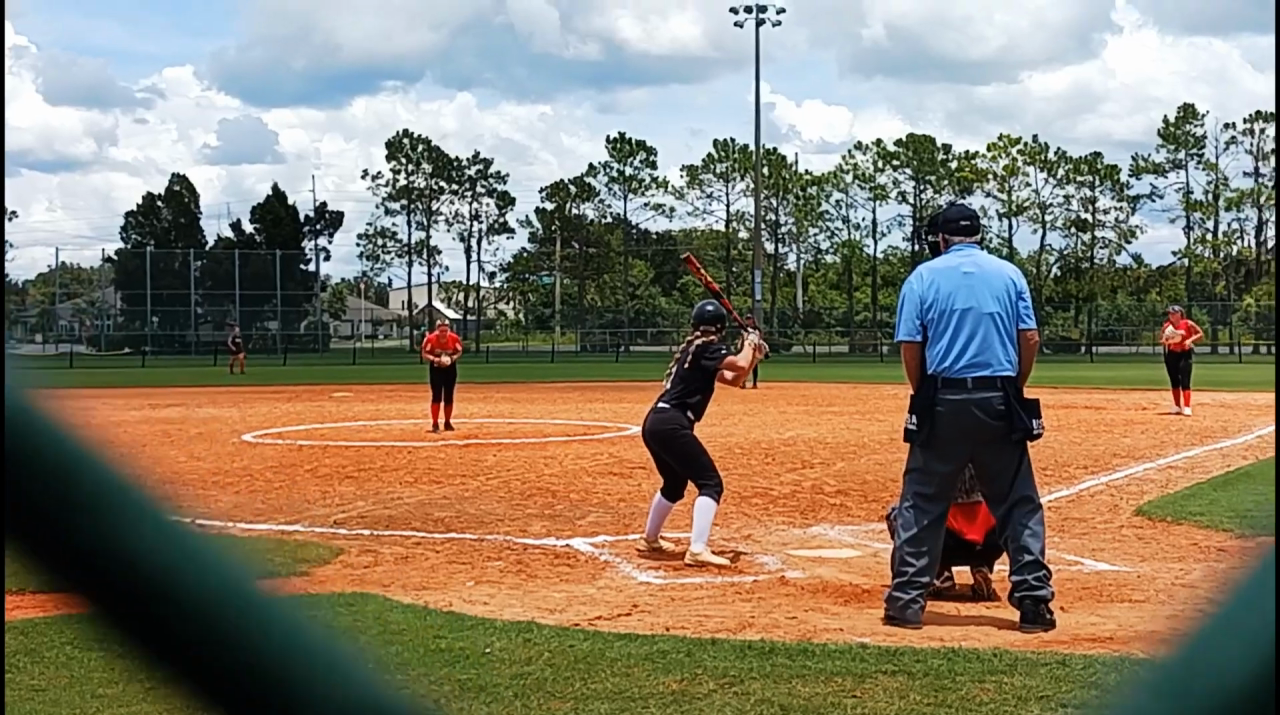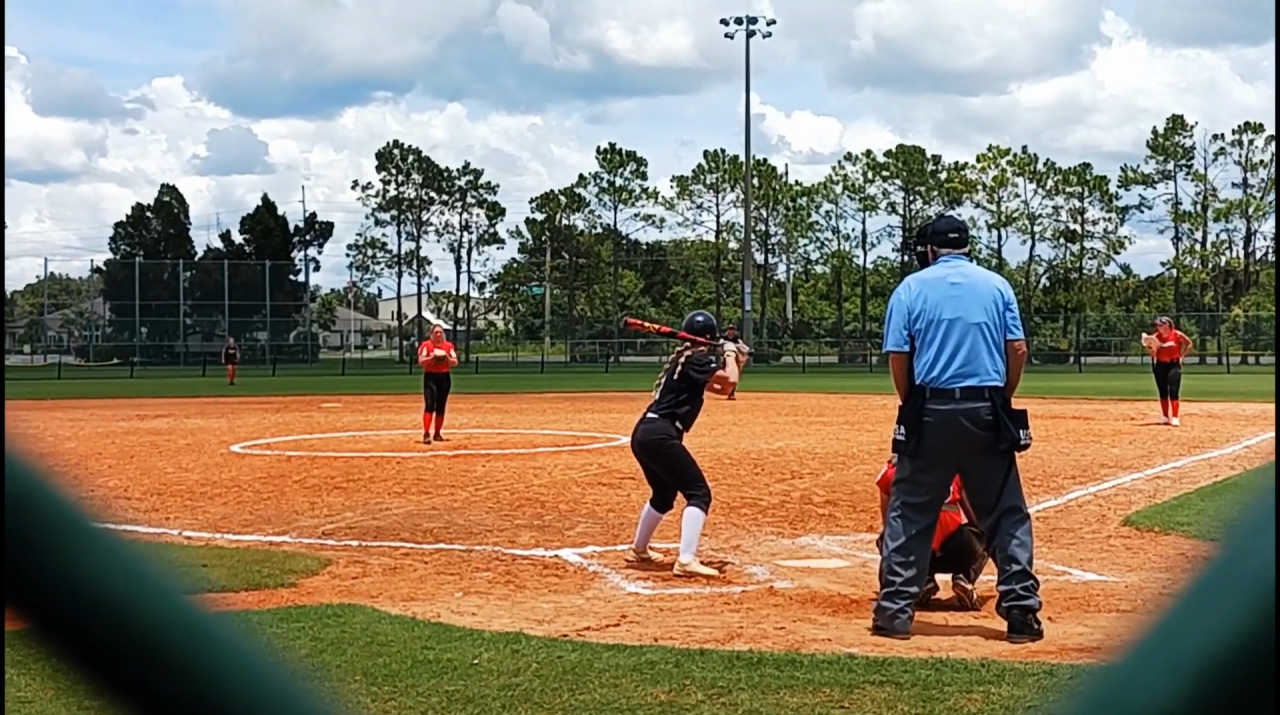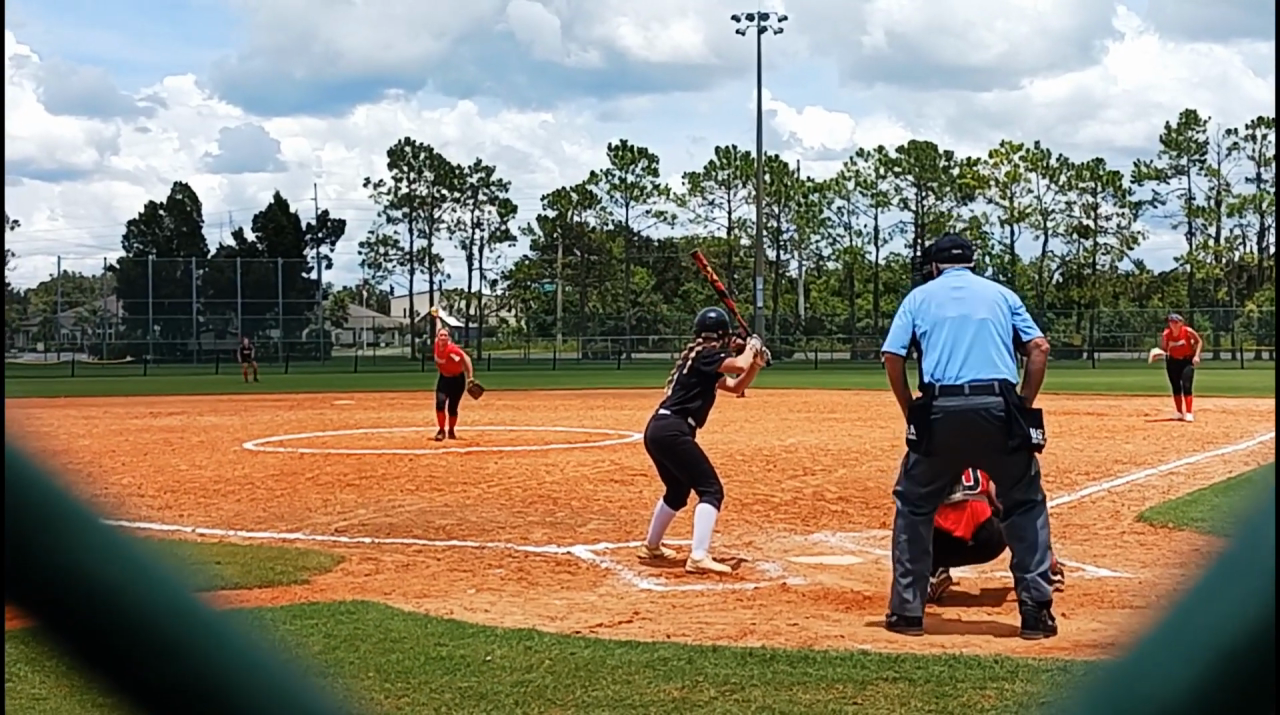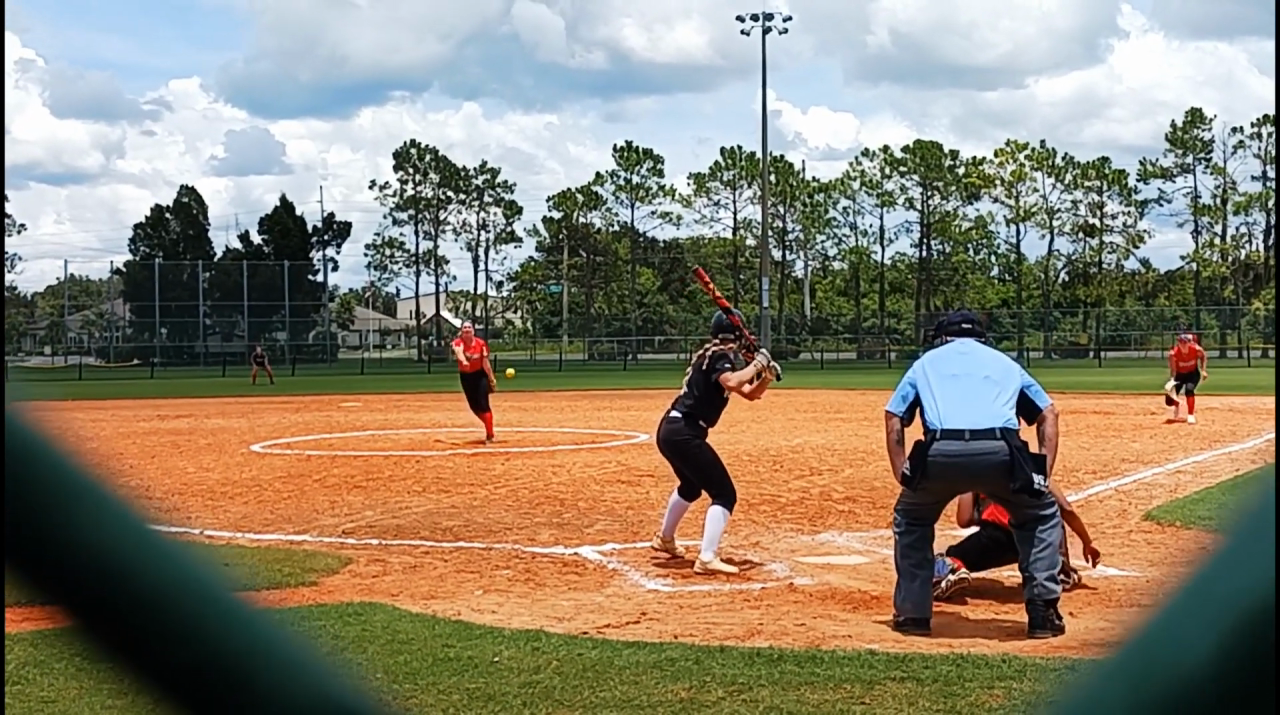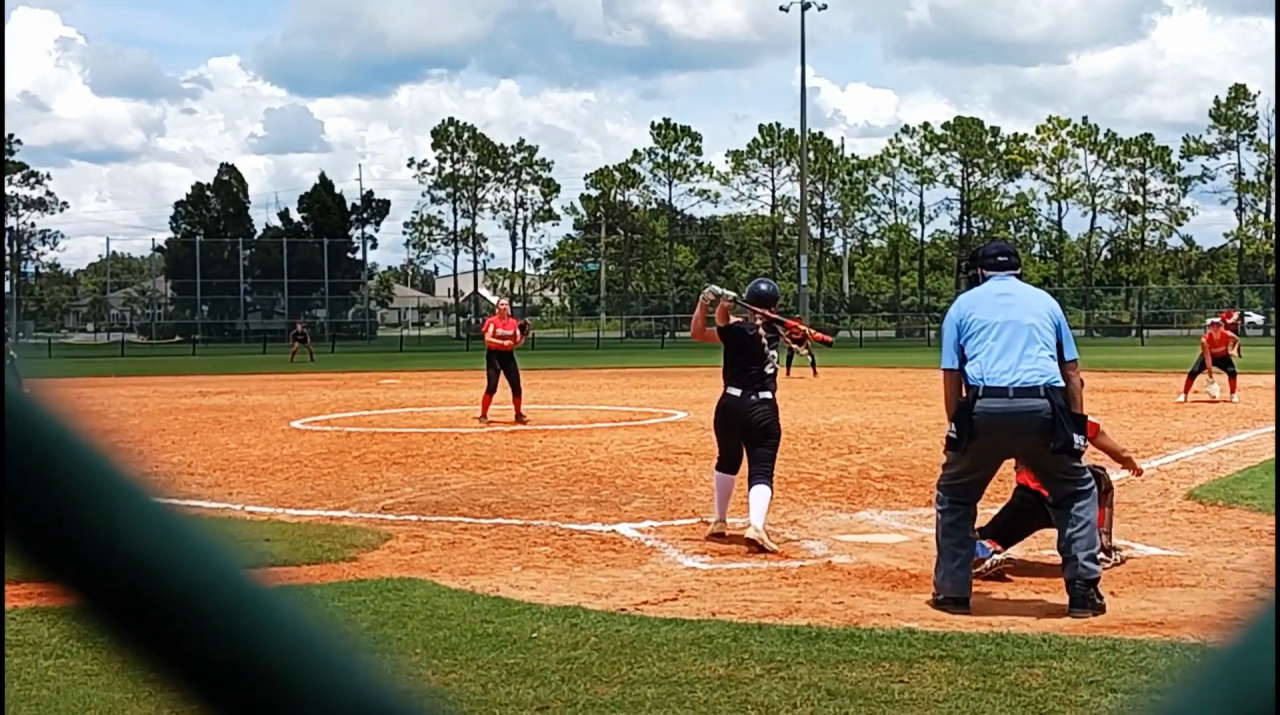
dt=0.7s
person 1, frame 1
left shoulder: (924, 276)
right shoulder: (1009, 273)
left elbow: (910, 348)
right elbow: (1030, 339)
left wrist: (923, 399)
right wrist: (1013, 391)
left hip: (942, 402)
right hip: (999, 401)
left knee: (921, 504)
right knee: (1019, 504)
left ankle: (906, 602)
right ankle: (1034, 602)
person 1, frame 2
left shoulder: (911, 287)
right shoulder: (997, 284)
left elbow: (898, 358)
right elbow: (1018, 350)
left wrist: (912, 409)
right wrist: (1001, 403)
left hip: (931, 411)
right hip: (986, 411)
left knee: (909, 514)
right knee: (1007, 514)
left ankle: (895, 612)
right ankle: (1021, 612)
person 1, frame 3
left shoulder: (919, 296)
right shoulder: (1001, 293)
left elbow: (892, 357)
right elbow: (1039, 347)
left wrist: (911, 414)
right wrist: (1023, 406)
left hip: (941, 410)
right hip: (997, 407)
left knee: (914, 508)
right knee: (1026, 506)
left ankle: (908, 610)
right ankle: (1035, 610)
person 1, frame 4
left shoulder: (926, 361)
right shoulder: (1004, 361)
left elbow: (893, 419)
right elbow: (1048, 413)
left wrist: (904, 478)
right wrist: (1042, 474)
left hip: (942, 454)
right hip: (999, 452)
left knee: (911, 518)
right knee: (1041, 513)
left ankle: (912, 613)
right ankle: (1043, 612)
person 1, frame 5
left shoulder: (964, 304)
right shoulder: (1044, 300)
left elbow: (952, 377)
right elbow: (1071, 370)
left wrist: (956, 434)
right wrist: (1075, 430)
left hip: (984, 410)
right hip: (1043, 409)
left knee: (954, 496)
right knee: (1077, 493)
left ankle: (952, 591)
right ankle: (1083, 591)
person 2, frame 1
left shoulder: (694, 349)
right shoulder: (707, 349)
left elbow: (733, 379)
right elbow: (739, 365)
left wrist: (754, 357)
right wrist: (750, 342)
left hip: (655, 423)
right hip: (672, 425)
left knee: (675, 483)
right knee: (710, 483)
left ankle: (650, 539)
right ankle: (697, 550)
person 2, frame 2
left shoulder: (684, 360)
right shoulder: (696, 360)
left elbow: (722, 388)
right elbow: (730, 380)
left wrist: (736, 361)
right wrist: (730, 355)
left hip: (644, 433)
right hip: (660, 435)
left knee: (664, 494)
right knee: (699, 493)
left ankle: (638, 549)
right ankle: (686, 560)
person 2, frame 3
left shoulder: (699, 358)
right shoulder: (707, 355)
left elbow: (736, 387)
right elbow: (739, 365)
left wrist: (756, 363)
right wrist: (752, 346)
left hip: (657, 430)
right hip: (672, 432)
left knee: (678, 490)
right knee: (711, 490)
left ankle: (651, 546)
right ankle: (698, 557)
person 2, frame 4
left shoulder: (719, 357)
right shoulder: (719, 356)
left elbow: (750, 394)
right elbow: (730, 384)
left wrist: (766, 375)
right wrist: (755, 365)
left hip: (670, 431)
right hip: (685, 434)
left knee: (690, 485)
right knee: (724, 494)
left ankle: (664, 539)
right ankle: (707, 559)
person 2, frame 5
left shoulder: (742, 330)
right shoulder: (772, 330)
left elbow: (697, 334)
left wrist: (703, 303)
right wrist: (720, 303)
left hip: (732, 405)
right hip: (764, 410)
left knee: (727, 462)
right knee: (761, 473)
left ankle: (719, 522)
right ankle: (756, 527)
